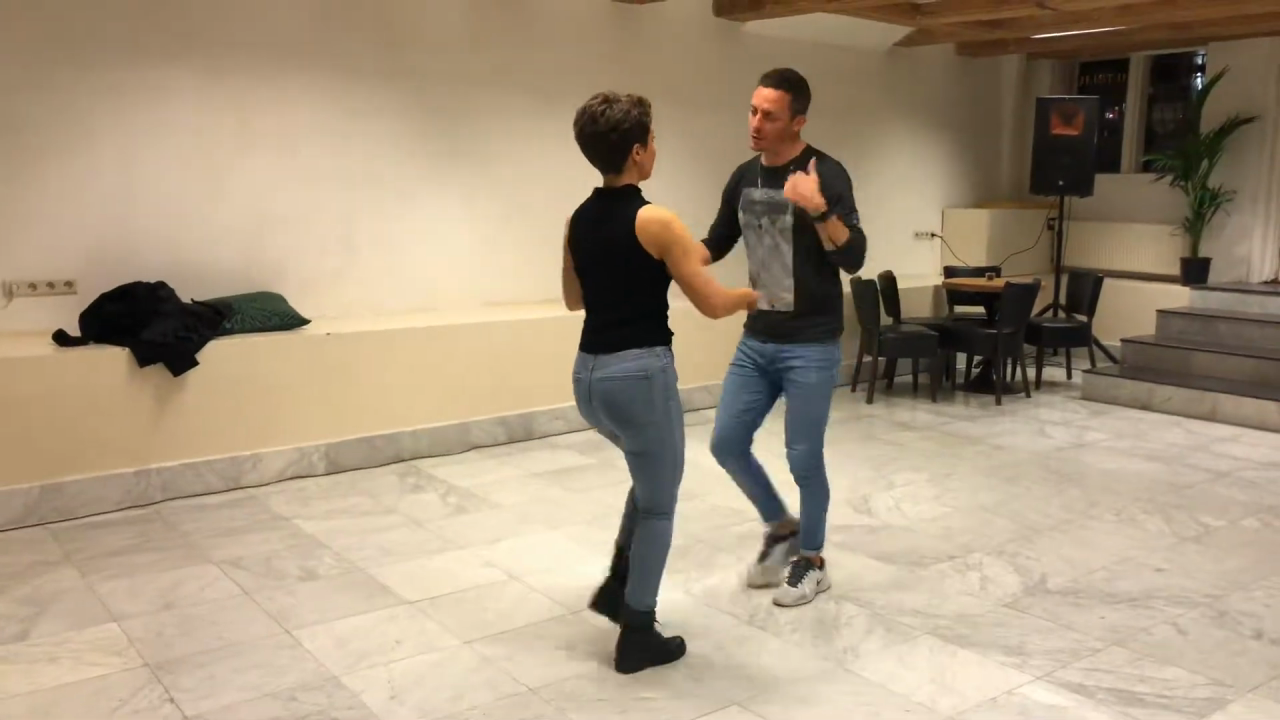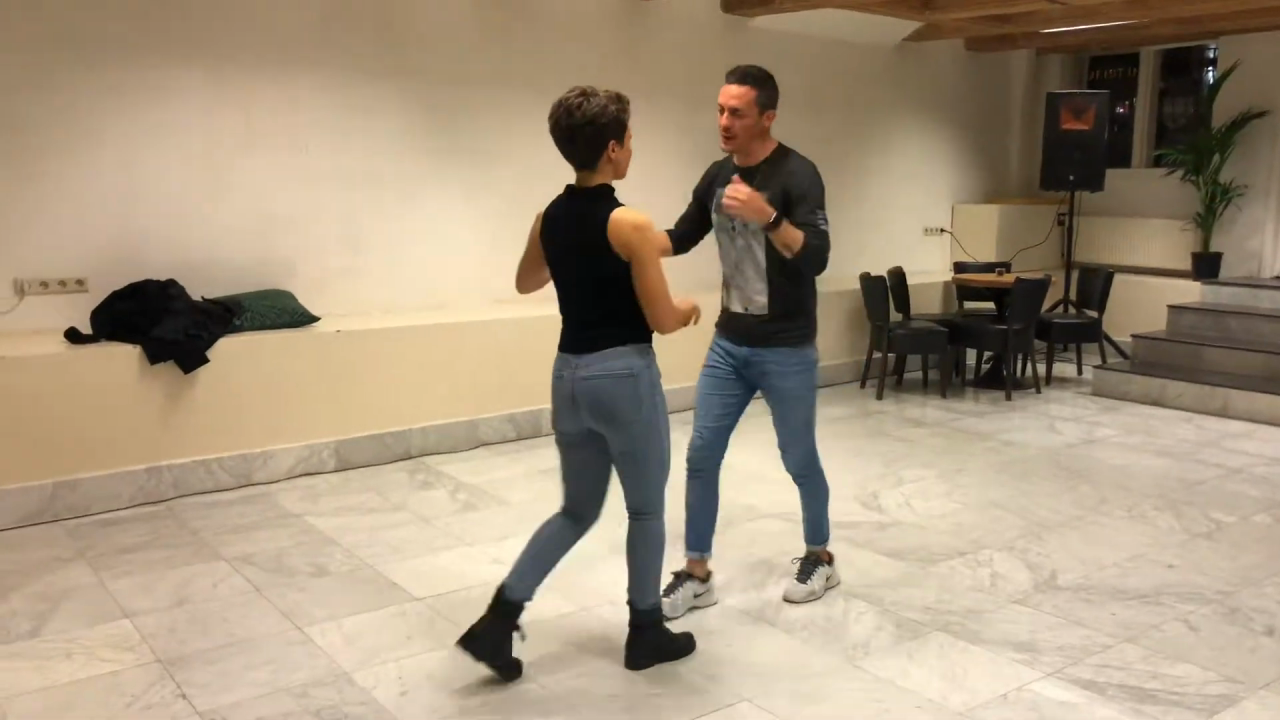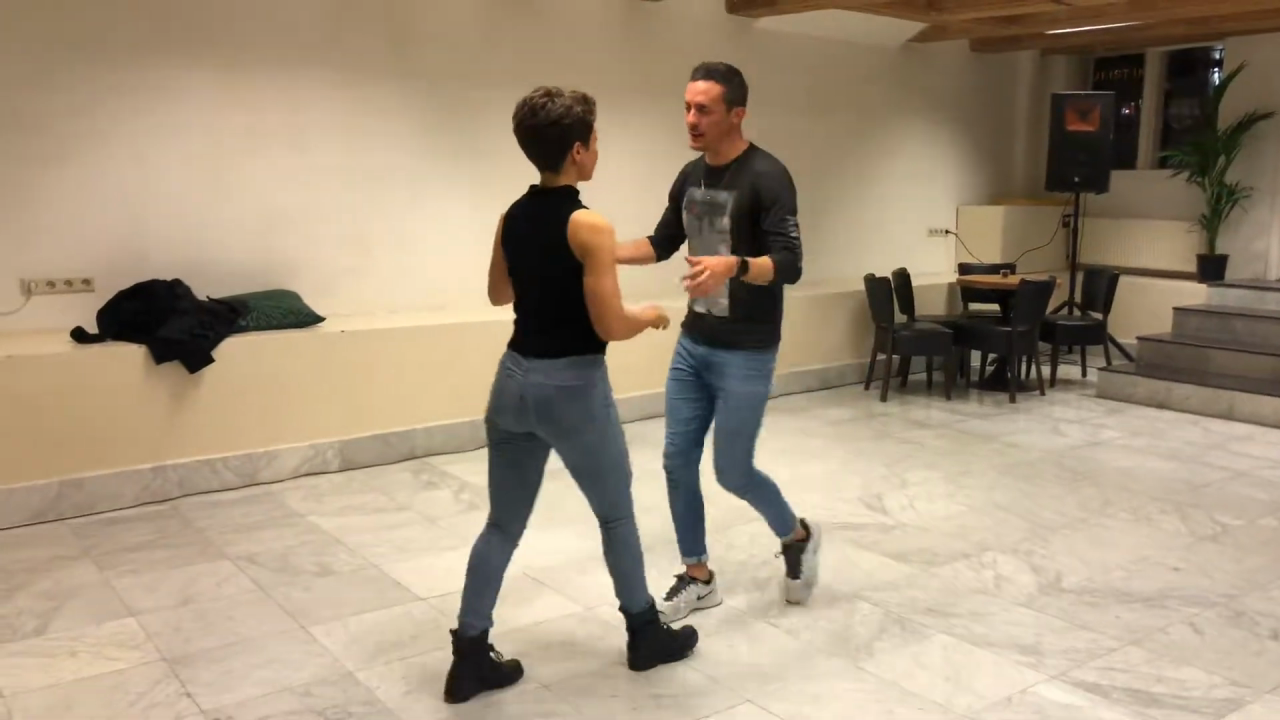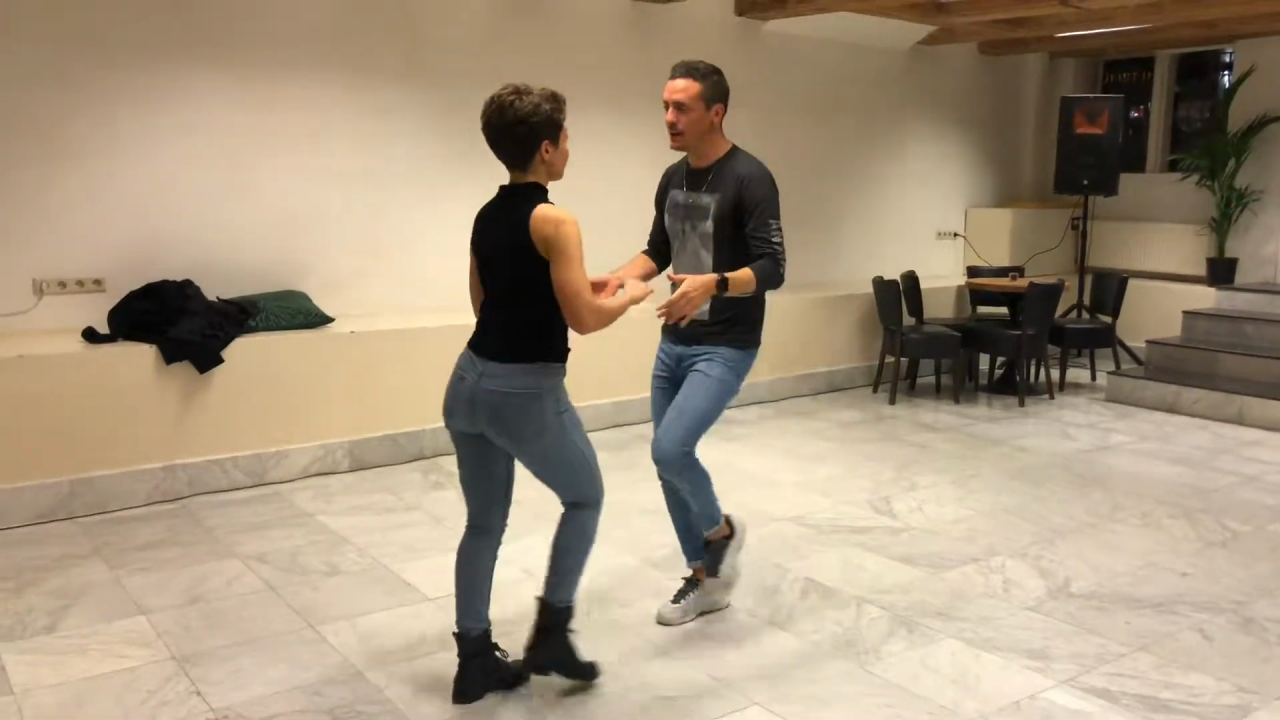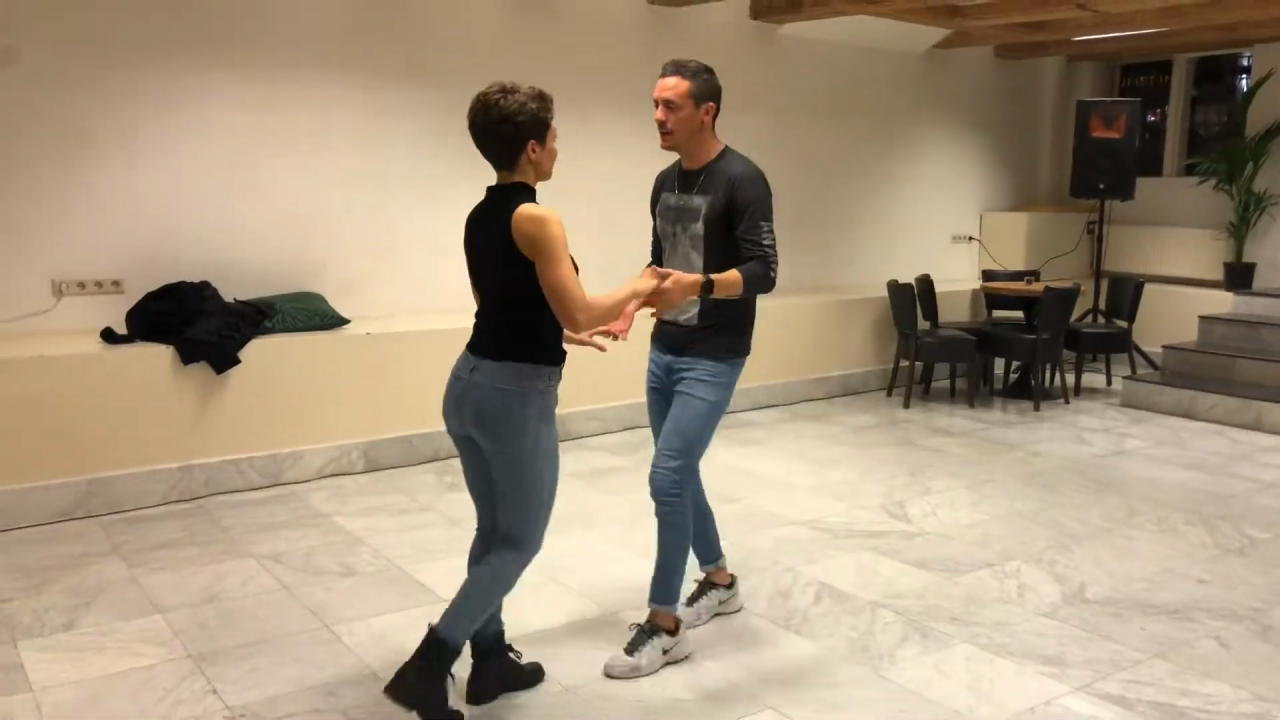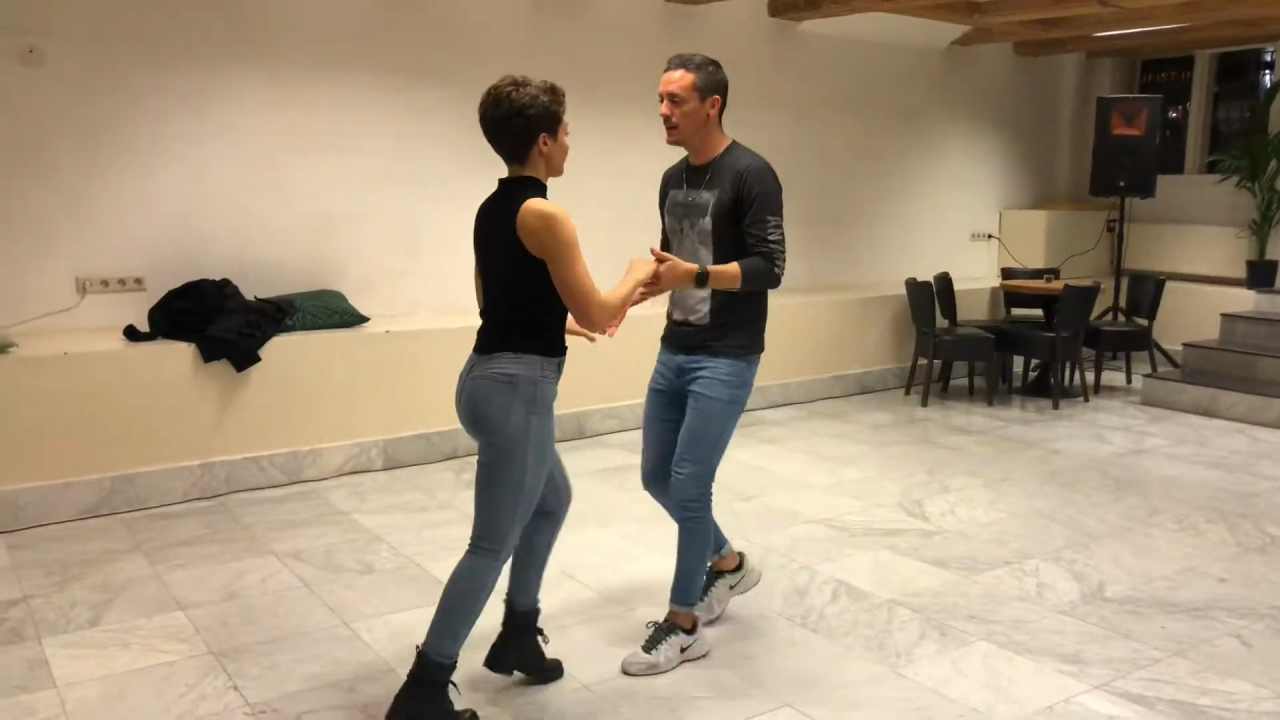
dt=0.2s
person 1, frame 1
left shoulder: (579, 220)
right shoulder: (655, 222)
right elbow: (713, 306)
right wrist: (746, 295)
left hip: (589, 373)
right hip: (641, 374)
left knee: (652, 478)
right knee: (659, 498)
left ankle: (621, 583)
right ankle: (637, 637)
person 1, frame 2
left shoulder: (549, 218)
right shoulder: (629, 224)
left elbow: (525, 282)
right elbow: (660, 318)
right wrist: (687, 308)
left hip: (570, 375)
right hip: (624, 376)
left knee: (577, 509)
right knee: (646, 508)
left ankle: (496, 621)
right ankle: (646, 633)
person 1, frame 3
left shoulder: (512, 218)
right shoulder: (588, 227)
right elbow: (611, 327)
right wrist: (651, 315)
left hip: (513, 380)
right hip: (572, 386)
left knee: (503, 522)
right knee: (614, 513)
left ankle: (470, 658)
right ankle: (647, 634)
person 1, frame 4
left shoulder: (487, 218)
right shoulder: (552, 222)
right elbow: (585, 318)
right wrist: (631, 293)
left hip: (469, 382)
right hip: (527, 391)
left knee: (483, 524)
right knee: (585, 497)
left ankle: (476, 659)
right ankle: (551, 633)
person 1, frame 5
left shoulder: (479, 218)
right shoulder: (535, 219)
right elbow: (579, 314)
left wrist: (563, 333)
right wrist: (636, 288)
left hip: (468, 384)
right hip: (517, 394)
left knee: (494, 529)
right knee: (517, 539)
left ankle: (491, 661)
person 1, frame 6
left shoulder: (492, 210)
right shoulder: (543, 215)
right elbow: (596, 316)
left wrist: (557, 317)
right wrist: (637, 274)
left hip: (491, 376)
right hip: (517, 389)
left knee: (551, 501)
right knee: (493, 542)
left ankle: (518, 633)
person 2, frame 1
left shoulder: (829, 175)
right shoulder: (743, 178)
left elbow: (853, 259)
right elbow: (717, 243)
left wrist: (817, 210)
left hip: (811, 345)
right hip: (757, 339)
left knee: (803, 458)
right knee: (726, 444)
left ankle: (810, 559)
right ankle: (781, 528)
person 2, frame 2
left shoulder: (797, 175)
right shoulder: (716, 176)
left elbow: (815, 257)
right elbow: (682, 237)
left wrist: (766, 216)
left hip: (786, 349)
right hip: (728, 344)
left knee: (798, 457)
right knee: (700, 454)
left ankle: (819, 558)
right ankle: (697, 573)
person 2, frame 3
left shoulder: (767, 177)
right shoulder: (689, 177)
left elbow: (790, 264)
right elbow: (662, 243)
left wrist: (733, 268)
left hip: (746, 351)
right hip: (692, 344)
left knee: (730, 469)
right knee: (677, 462)
left ankle: (797, 537)
right ankle: (697, 575)
person 2, frame 4
left shoulder: (749, 178)
right shoulder: (671, 179)
left elbow: (772, 270)
left wrist: (714, 285)
right wrist: (616, 280)
left hip: (725, 347)
right hip: (673, 344)
left knee: (670, 449)
right knee: (670, 457)
left ankle: (719, 533)
right ankle: (708, 576)
person 2, frame 5
left shoulder: (743, 181)
right shoulder: (664, 183)
left elbow: (763, 274)
left wrist: (699, 286)
right wrist: (633, 304)
left hip: (713, 360)
right hip: (664, 353)
left knee: (667, 479)
right knee: (679, 477)
left ankle: (665, 625)
right ankle: (720, 581)
person 2, frame 6
left shoulder: (751, 174)
right shoulder: (673, 180)
left elbow: (770, 269)
left wrist: (695, 275)
right wrist: (624, 299)
left hip: (726, 360)
right hip: (675, 352)
left knee: (689, 486)
right knee: (656, 476)
left ankle: (683, 624)
right ankle: (727, 562)
